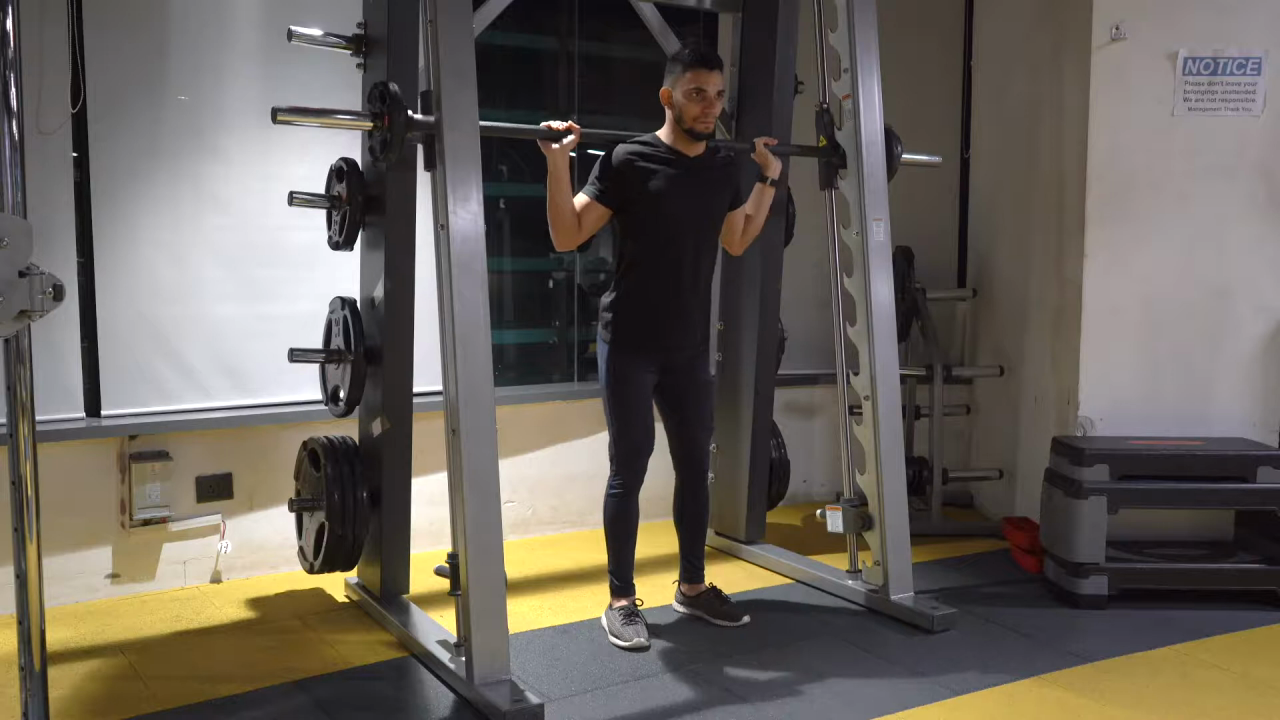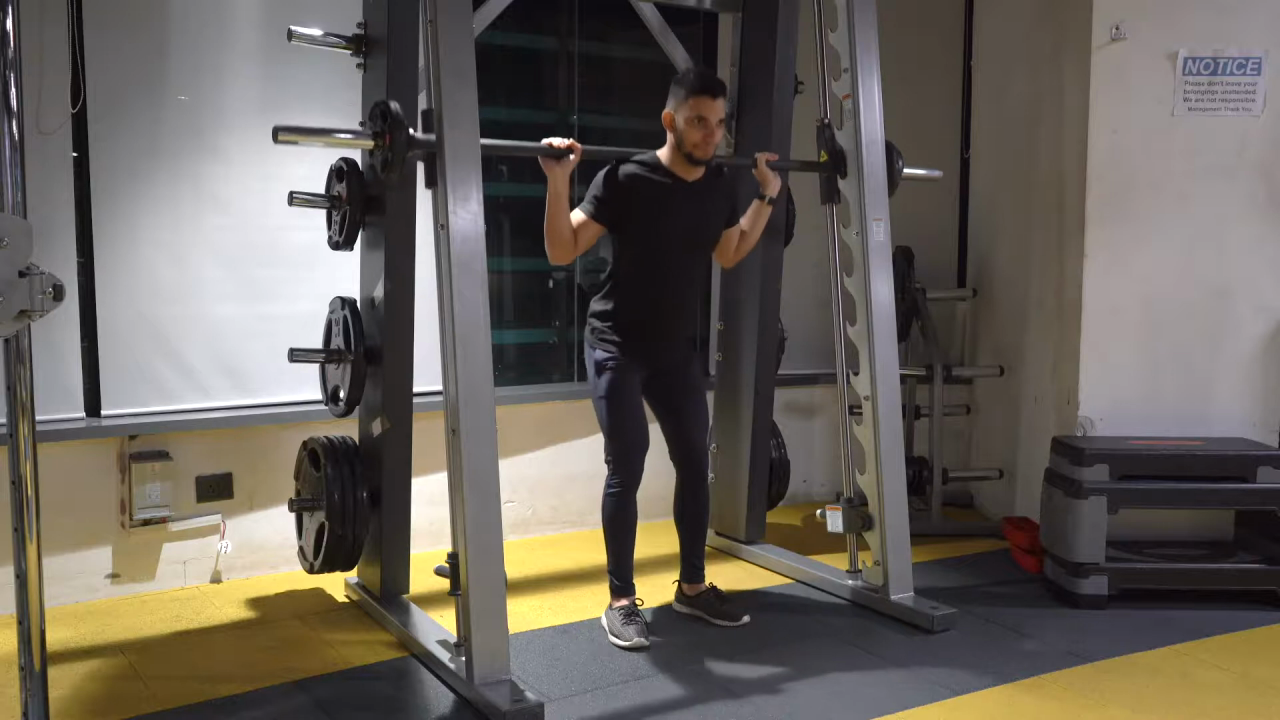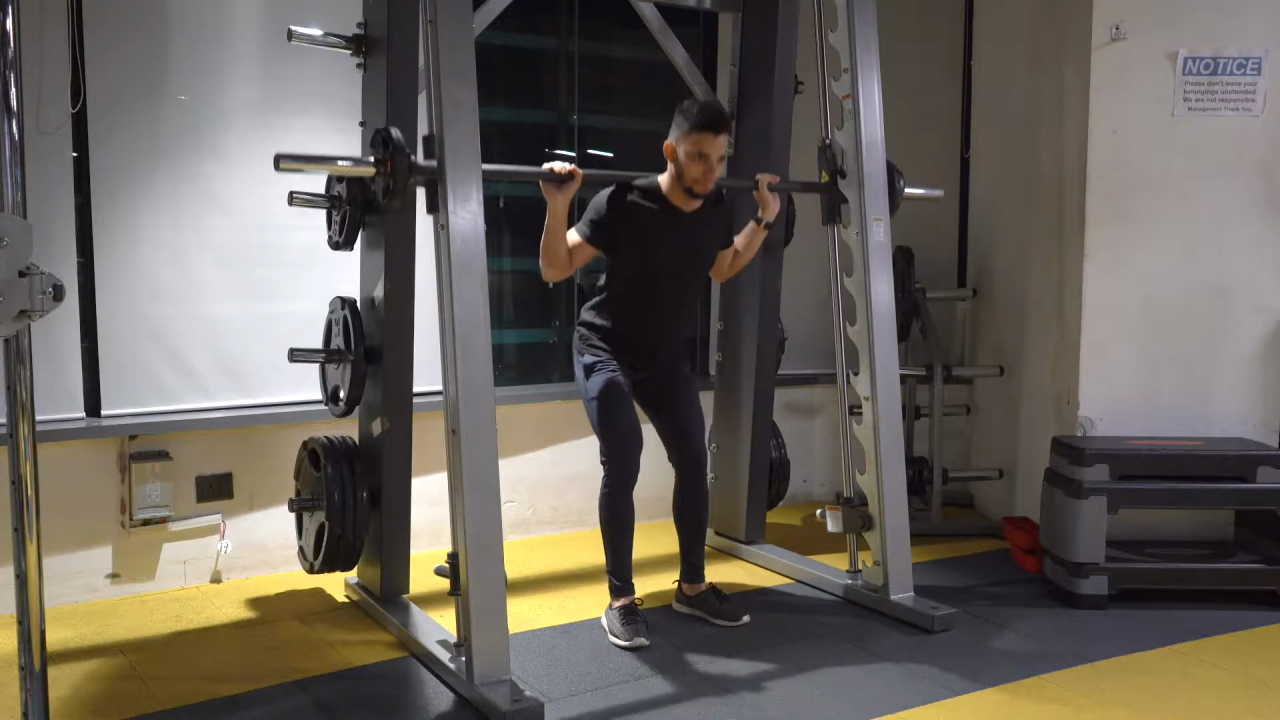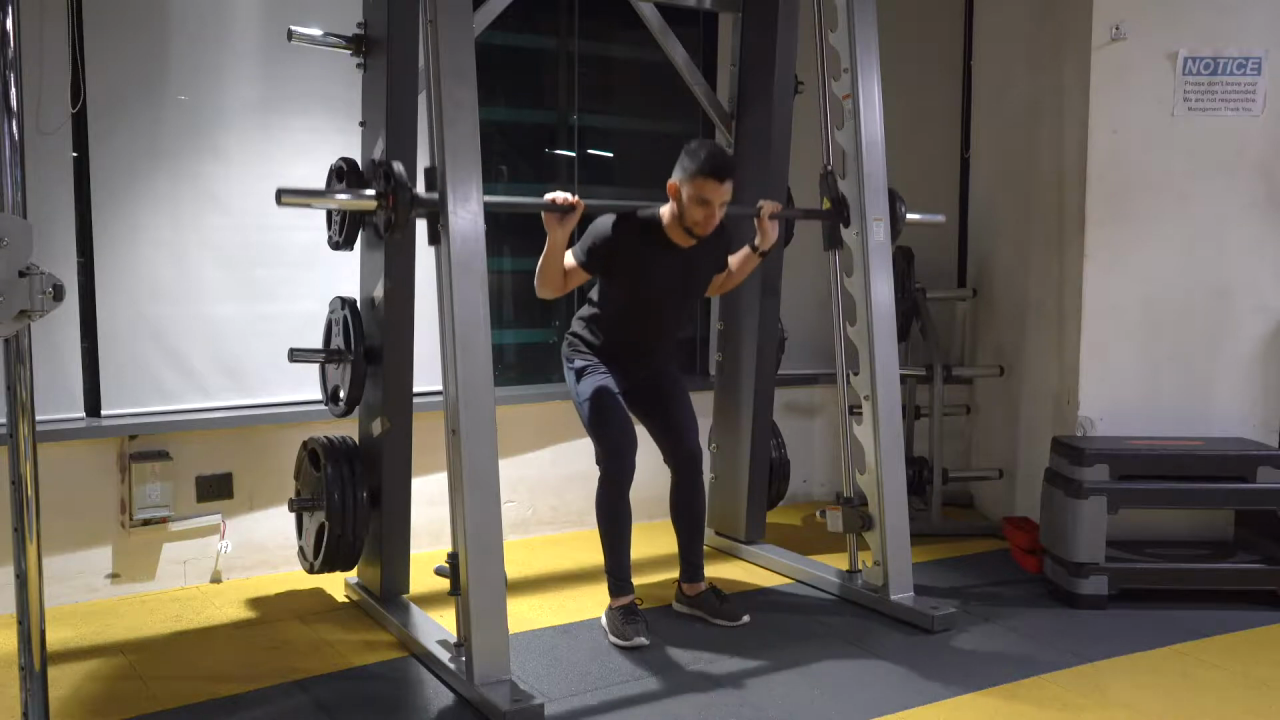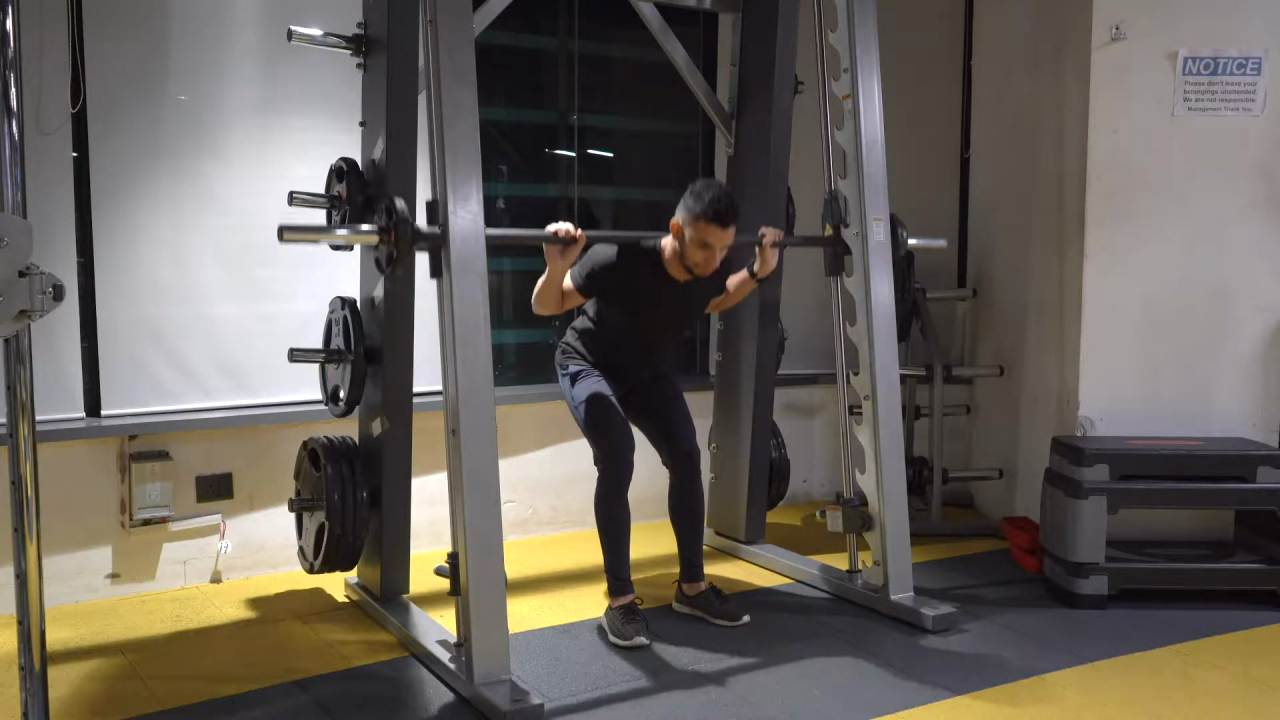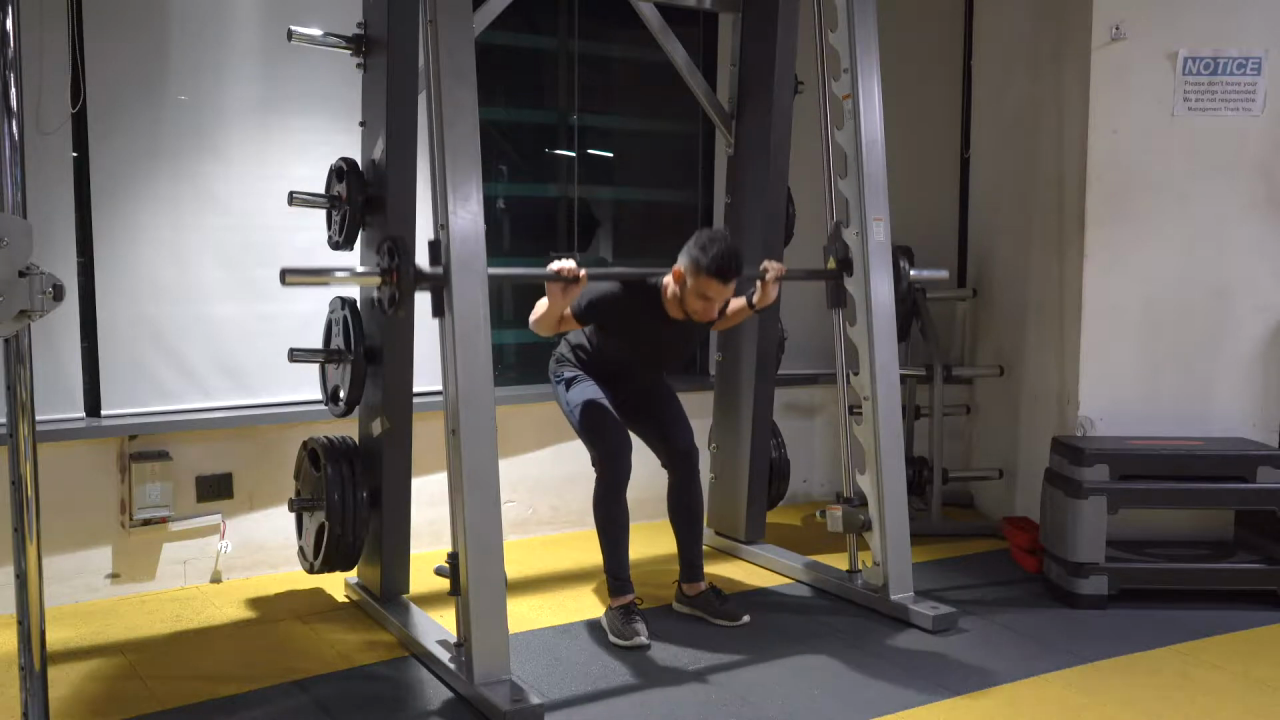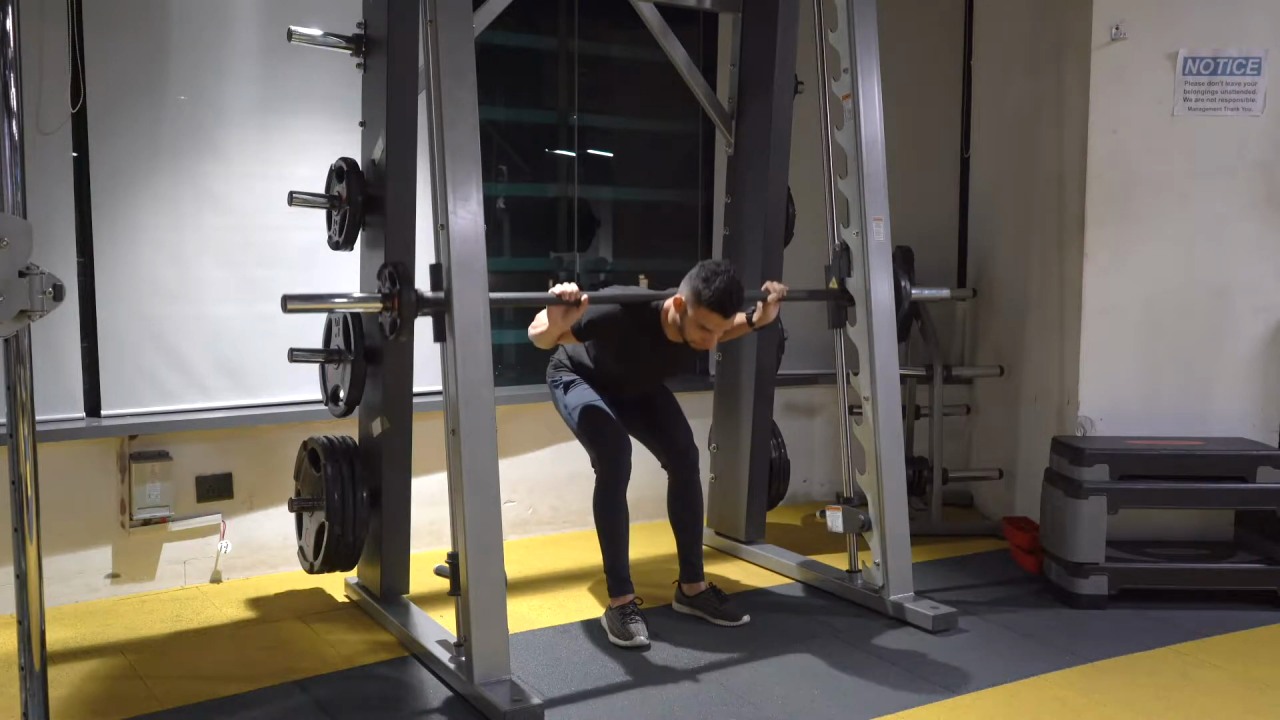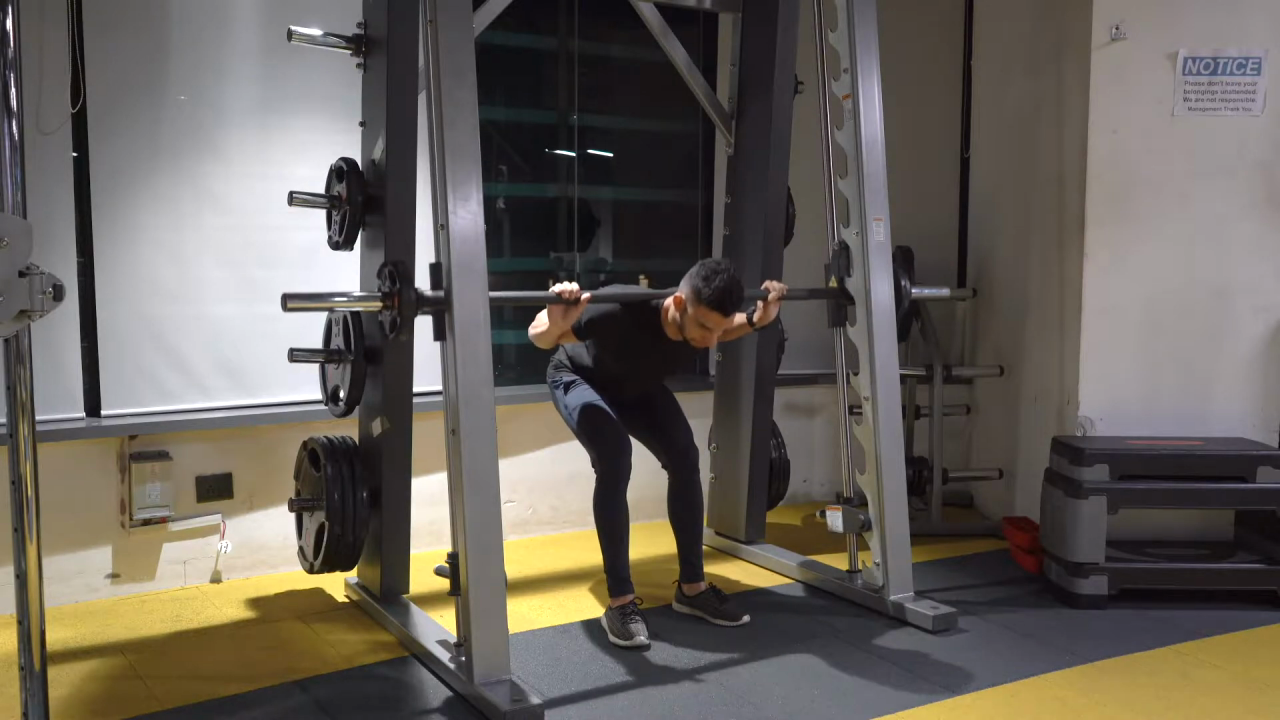
dt=0.3s
person 1, frame 1
left shoulder: (723, 169)
right shoulder: (628, 162)
left elbow: (737, 242)
right elbow: (566, 238)
left wrist: (769, 179)
right wrist: (558, 163)
left hip: (689, 347)
right hip: (629, 346)
left knee: (695, 463)
right knee: (631, 468)
left ankle: (693, 586)
right ankle: (621, 600)
person 1, frame 2
left shoulder: (721, 186)
right shoulder: (626, 180)
left elbow: (730, 254)
right elbow: (561, 252)
left wrist: (767, 196)
right wrist: (558, 182)
left hip: (677, 350)
right hip: (617, 347)
left knee: (694, 461)
right knee: (627, 468)
left ankle: (693, 586)
right ankle: (621, 600)
person 1, frame 3
left shoulder: (717, 209)
right shoulder: (622, 205)
left elbow: (723, 268)
right elbow: (554, 270)
left wrist: (765, 218)
right wrist: (557, 207)
left hip: (665, 355)
right hip: (605, 352)
left knee: (693, 458)
right knee: (624, 462)
left ankle: (692, 586)
right ankle: (621, 601)
person 1, frame 4
left shoulder: (714, 239)
right shoulder: (620, 233)
left elbow: (716, 284)
right elbow: (548, 289)
left wrist: (761, 244)
right wrist: (557, 236)
left hip: (655, 361)
right hip: (596, 358)
left knee: (688, 458)
right knee: (619, 461)
left ankle: (692, 586)
right ankle: (620, 601)
person 1, frame 5
left shoulder: (710, 268)
right shoulder: (620, 262)
right elbow: (544, 306)
left wrist: (759, 270)
right wrist: (556, 268)
left hip: (649, 371)
right hip: (589, 366)
left knee: (686, 456)
right knee: (618, 458)
left ankle: (692, 585)
right ankle: (620, 600)
person 1, frame 6
left shoulder: (707, 303)
right shoulder: (620, 296)
right elbow: (540, 327)
left wrist: (758, 300)
right wrist: (556, 302)
left hip: (642, 378)
right hip: (583, 372)
left knee: (685, 457)
right knee: (615, 459)
left ankle: (692, 586)
right ankle: (620, 601)
person 1, frame 7
left shoulder: (703, 323)
right shoulder: (619, 316)
right elbow: (538, 336)
left wrist: (757, 319)
right wrist: (556, 324)
left hip: (639, 385)
right hip: (580, 379)
left knee: (684, 457)
right knee: (615, 459)
left ankle: (692, 586)
right ankle: (621, 601)
person 1, frame 8
left shoulder: (705, 322)
right shoulder: (620, 315)
right elbow: (538, 336)
left wrist: (757, 319)
right wrist: (556, 323)
left hip: (639, 384)
right hip: (581, 379)
left knee: (684, 458)
right knee: (615, 459)
left ankle: (692, 586)
right ankle: (621, 601)
